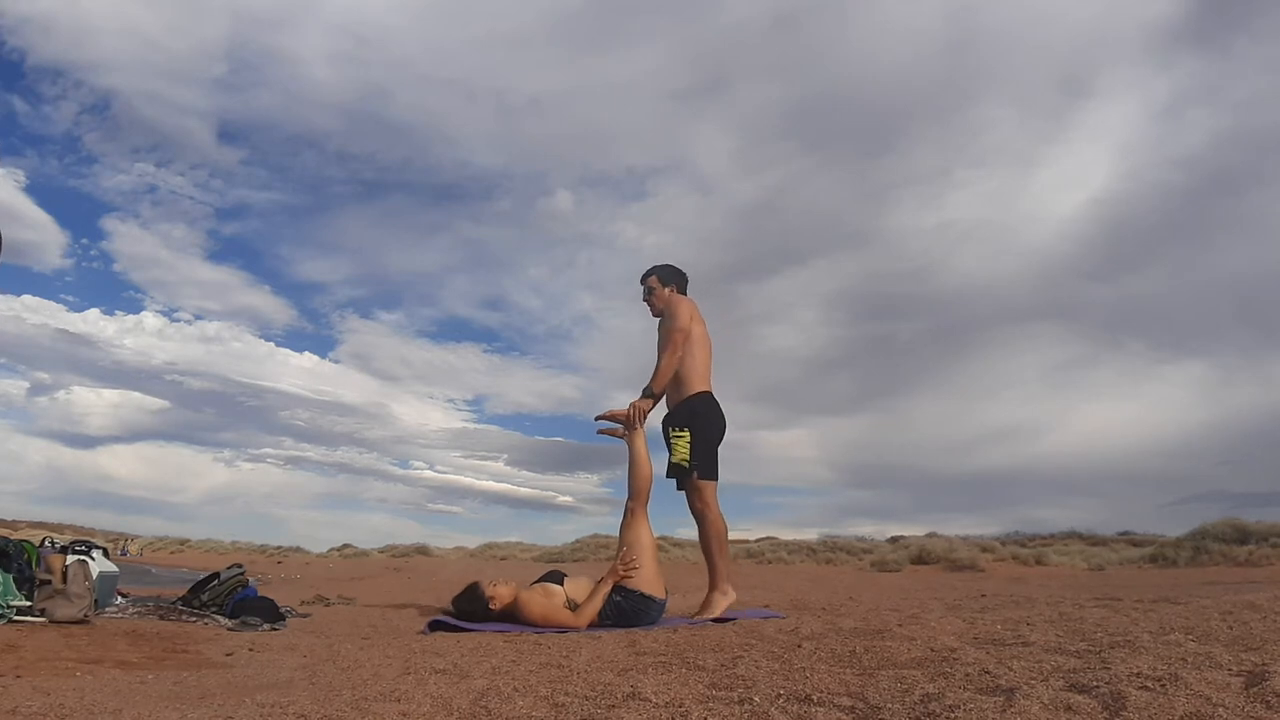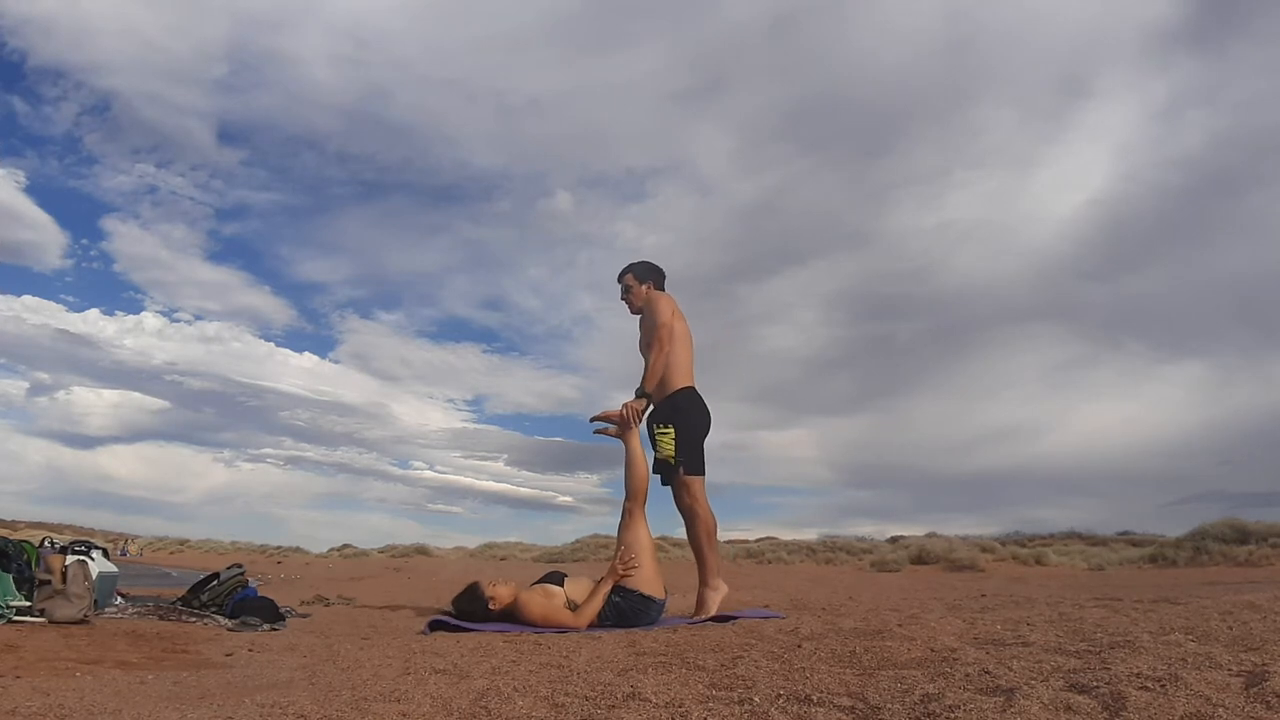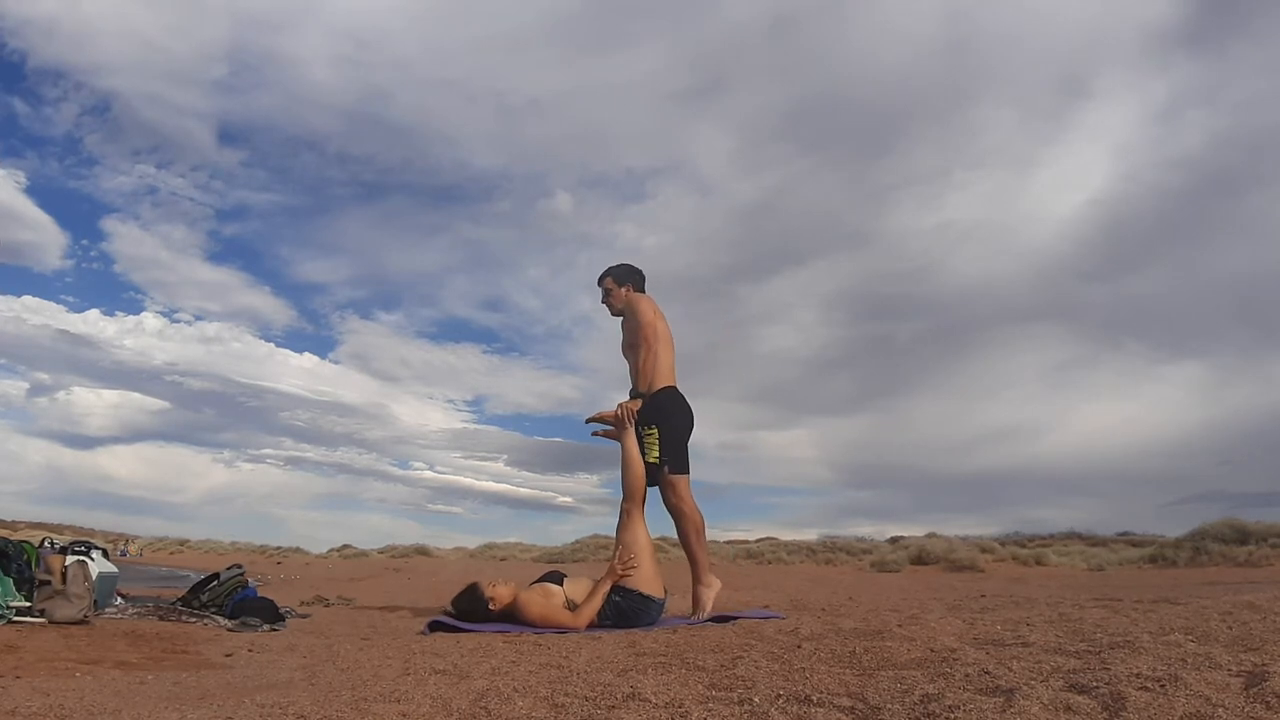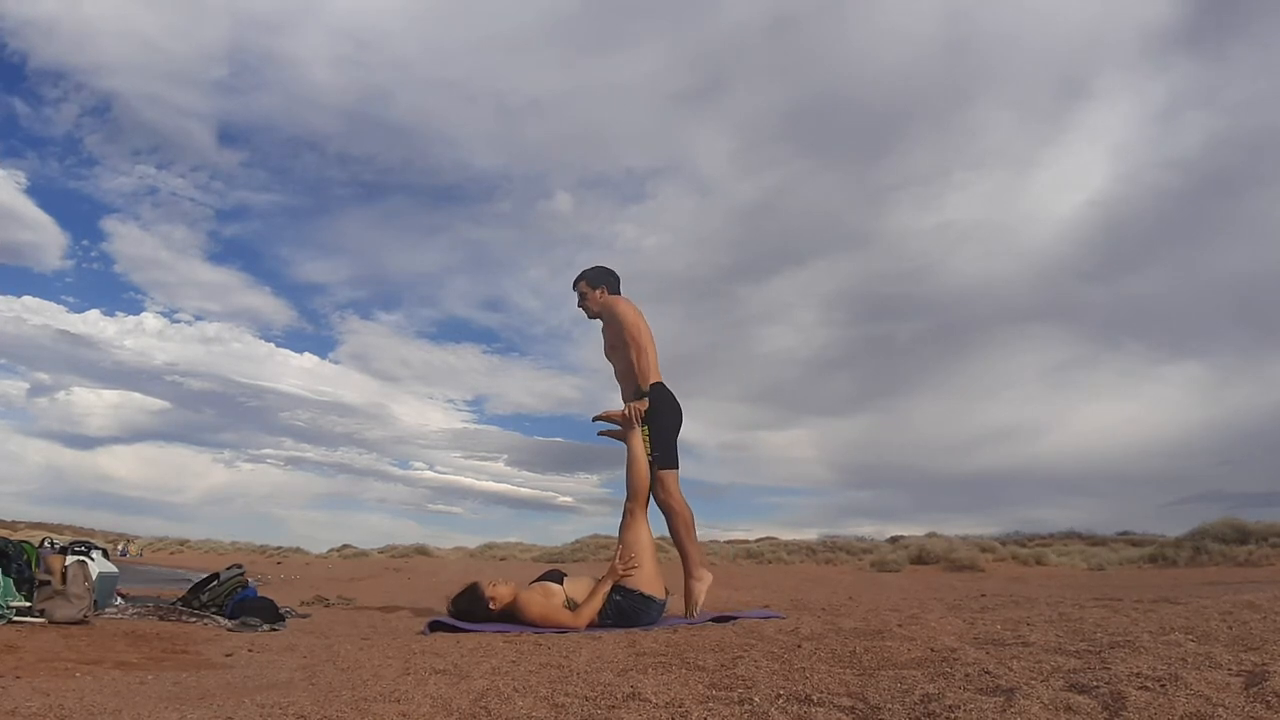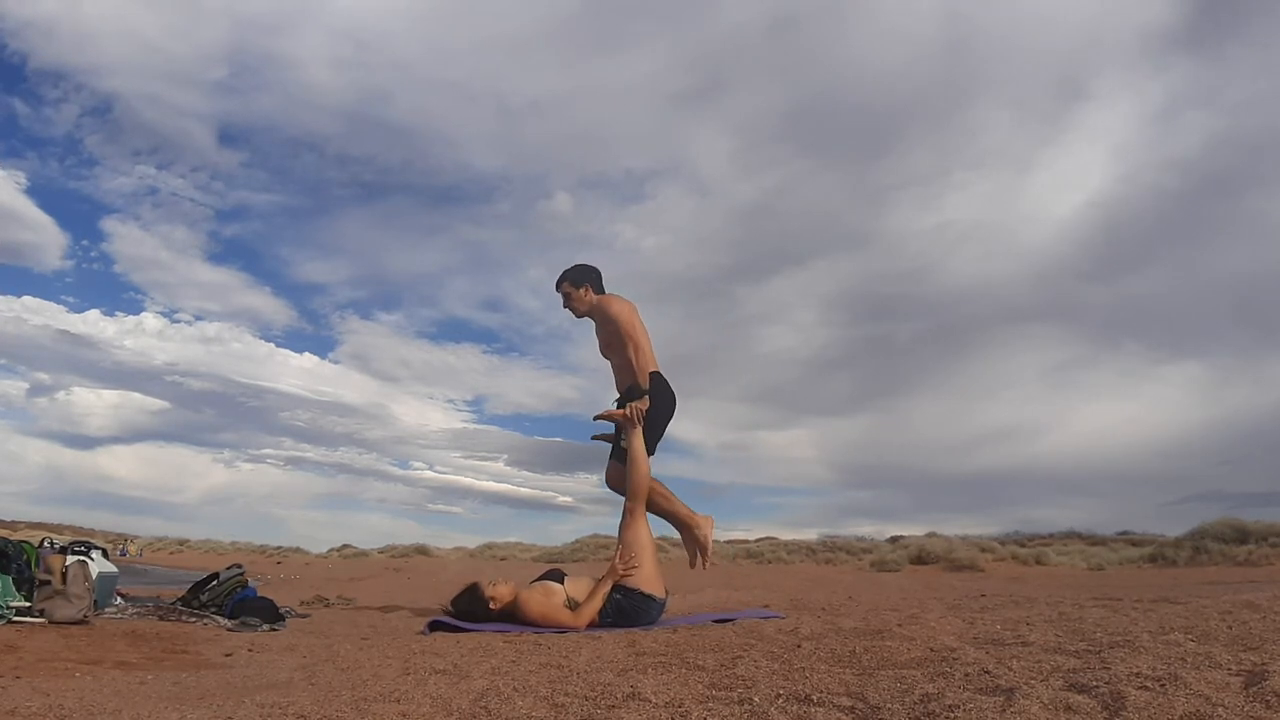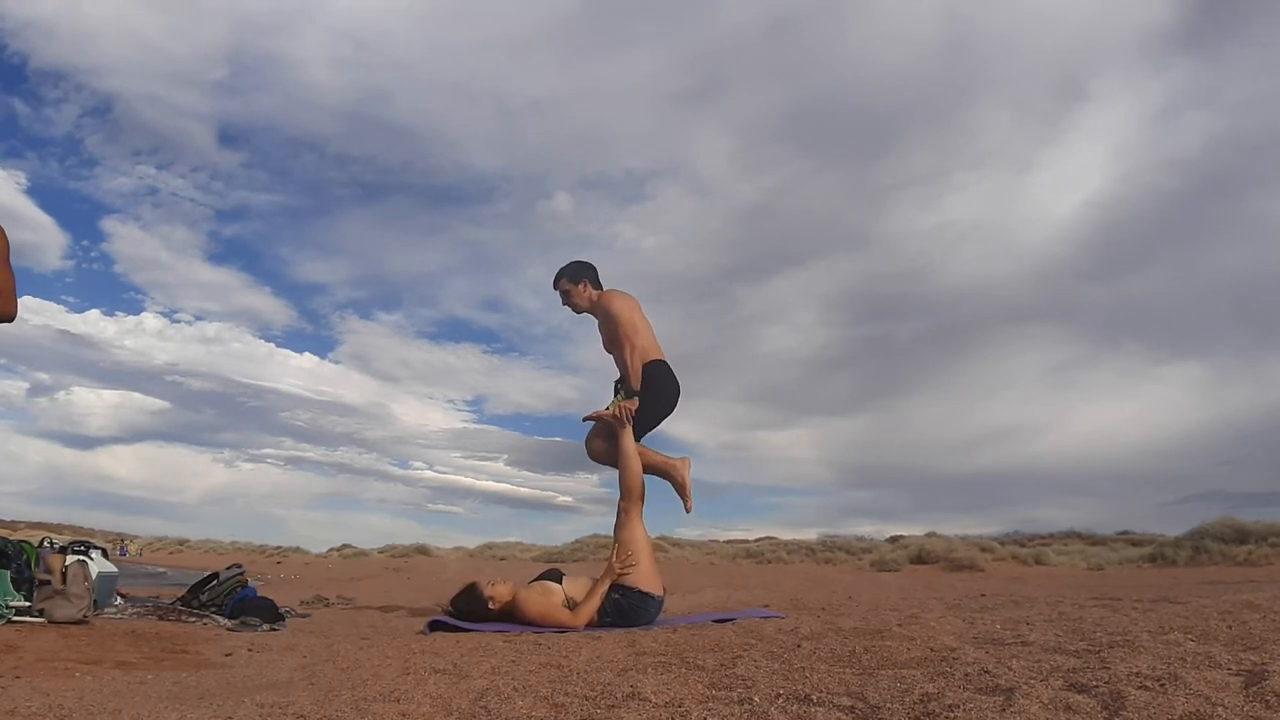
dt=0.5s
person 1, frame 1
left shoulder: (681, 306)
right shoulder: (673, 324)
left elbow: (672, 355)
right elbow: (668, 373)
left wrist: (647, 397)
right wrist: (639, 411)
left hip: (696, 412)
right hip: (689, 416)
left knee: (703, 501)
right knee: (700, 504)
left ankle: (721, 587)
right ankle: (718, 588)
person 1, frame 2
left shoulder: (659, 303)
right shoulder: (652, 319)
left elbow: (659, 350)
left wrist: (640, 398)
right wrist: (636, 411)
left hip: (680, 408)
right hip: (673, 412)
left knee: (691, 497)
right knee: (687, 500)
left ankle: (711, 582)
right ankle: (709, 582)
person 1, frame 3
left shoulder: (639, 304)
right shoulder: (636, 322)
left elbow: (648, 348)
left wrist: (635, 398)
right wrist: (628, 415)
left hip: (663, 408)
right hip: (657, 412)
left knee: (677, 496)
right knee: (675, 498)
left ankle: (704, 578)
right ankle: (701, 578)
person 1, frame 4
left shoulder: (616, 306)
right shoulder: (614, 323)
left elbow: (638, 348)
left wrist: (641, 397)
right wrist: (631, 427)
left hip: (653, 405)
right hip: (650, 408)
left knee: (665, 491)
right knee: (660, 493)
left ankle: (696, 572)
right ankle: (695, 571)
person 1, frame 5
left shoulder: (609, 305)
right shoulder: (604, 322)
left elbow: (635, 346)
left wrist: (641, 395)
right wrist: (621, 430)
left hip: (648, 396)
right hip: (641, 398)
left knee: (624, 476)
right knee: (618, 476)
left ankle: (694, 522)
right ankle: (689, 526)
person 1, frame 6
left shoulder: (608, 301)
right shoulder: (605, 317)
left elbow: (631, 346)
left wrist: (632, 396)
left hip: (655, 382)
right hip: (656, 386)
left knee: (597, 444)
right knee: (605, 443)
left ankle: (670, 467)
person 2, frame 1
left shoulder: (525, 599)
right shoulder: (523, 603)
right elbow: (578, 620)
right wrist: (609, 579)
left hip: (632, 601)
right hip: (636, 602)
right knee: (635, 508)
left ankle: (633, 437)
right ankle: (635, 432)
person 2, frame 2
left shoulder: (526, 600)
right shoulder: (523, 604)
right elbow: (577, 621)
right wrist: (609, 579)
left hip: (630, 603)
right hip: (636, 603)
right knee: (633, 508)
left ankle: (628, 437)
right ankle: (631, 431)
person 2, frame 3
left shoulder: (525, 600)
right shoulder: (523, 603)
right elbow: (577, 621)
right wrist: (608, 579)
left hip: (630, 602)
right hip: (635, 603)
right knee: (630, 508)
left ankle: (626, 436)
right ankle: (626, 431)
person 2, frame 4
left shoulder: (523, 600)
right shoulder: (524, 603)
right elbow: (577, 621)
right wrist: (609, 579)
left hip: (630, 603)
right hip: (636, 603)
right knee: (634, 508)
left ankle: (631, 436)
right ankle: (632, 430)
person 2, frame 5
left shoulder: (523, 600)
right shoulder: (524, 602)
right elbow: (577, 620)
right wrist: (609, 578)
left hip: (630, 601)
right hip: (637, 602)
right knee: (634, 508)
left ankle: (630, 434)
right ankle: (633, 428)
person 2, frame 6
left shoulder: (522, 600)
right shoulder: (523, 602)
right elbow: (576, 620)
right wrist: (607, 578)
left hip: (631, 603)
right hip: (636, 602)
right knee: (629, 507)
left ankle: (621, 432)
right ankle: (623, 428)
